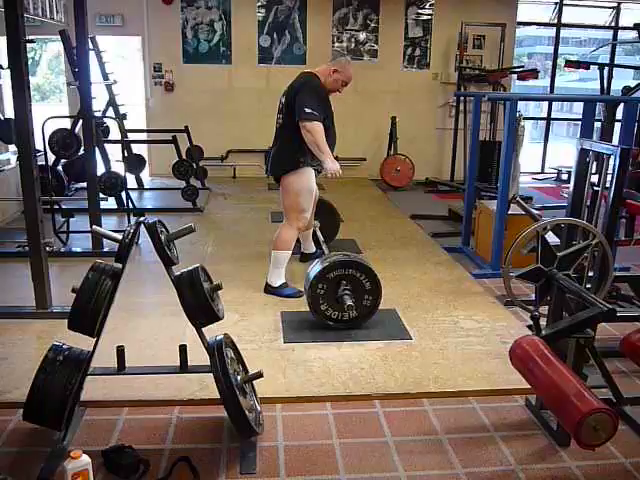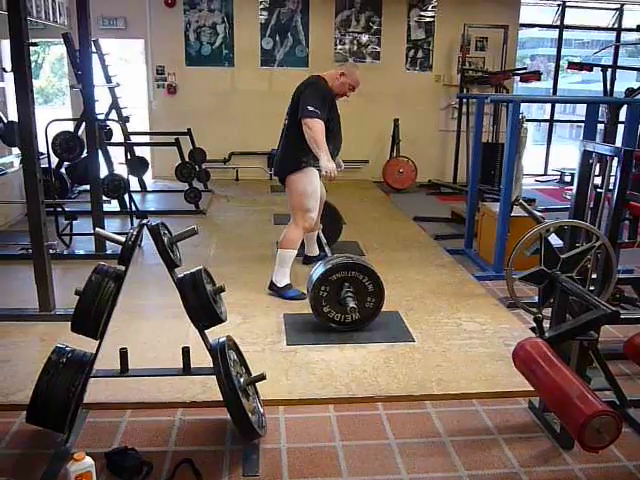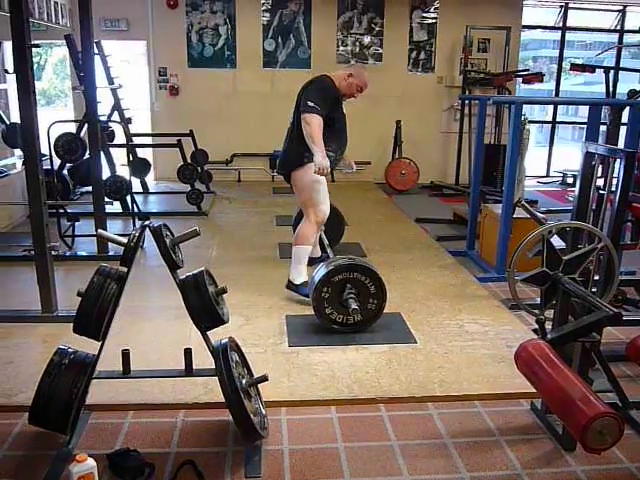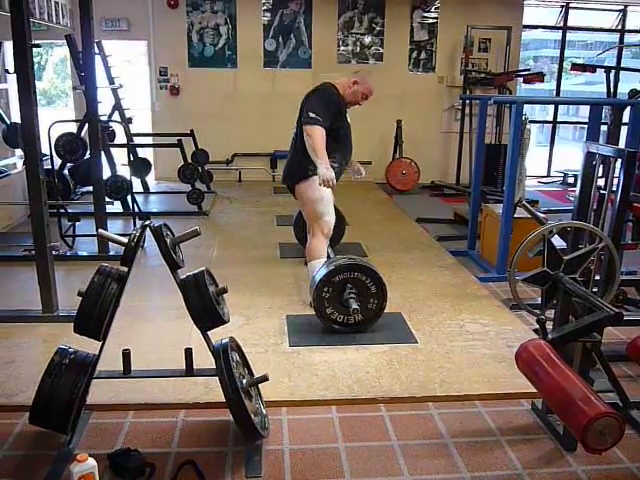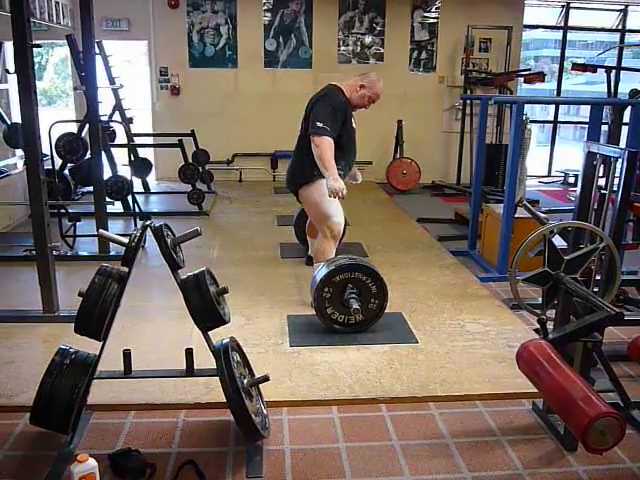
dt=0.2s
person 1, frame 1
left shoulder: (306, 84)
right shoulder: (312, 87)
right elbow: (309, 126)
left wrist: (322, 157)
right wrist: (328, 159)
left hip: (294, 160)
right hip: (296, 163)
left knee: (310, 203)
right knee: (295, 220)
left ankle: (309, 250)
right ankle: (274, 281)
person 1, frame 2
left shoulder: (322, 92)
right shoulder: (318, 88)
right elbow: (311, 123)
left wrist: (330, 157)
right wrist: (324, 158)
left hip: (304, 162)
right hip: (301, 163)
left knee: (317, 204)
right knee: (303, 219)
left ankle: (312, 253)
right ankle: (279, 281)
person 1, frame 3
left shoulder: (331, 93)
right shoulder: (322, 87)
right elbow: (310, 118)
left wrist: (342, 157)
right wrist: (319, 153)
left hip: (311, 162)
right hip: (306, 161)
left knee: (319, 208)
right knee: (316, 215)
left ankle: (314, 254)
right ankle: (297, 278)
person 1, frame 4
left shoulder: (335, 101)
right shoulder: (326, 97)
right elbow: (313, 129)
left wrist: (350, 163)
right wrist: (323, 164)
left hip: (315, 172)
right hip: (310, 172)
left knee: (319, 219)
right knee: (323, 227)
left ankle: (315, 263)
person 1, frame 5
left shoulder: (341, 101)
right shoulder: (331, 101)
right elbow: (320, 139)
left wrist: (349, 169)
right wrist: (332, 177)
left hip: (319, 174)
right hip: (313, 175)
left knee: (320, 217)
right knee: (333, 228)
left ankle: (313, 255)
